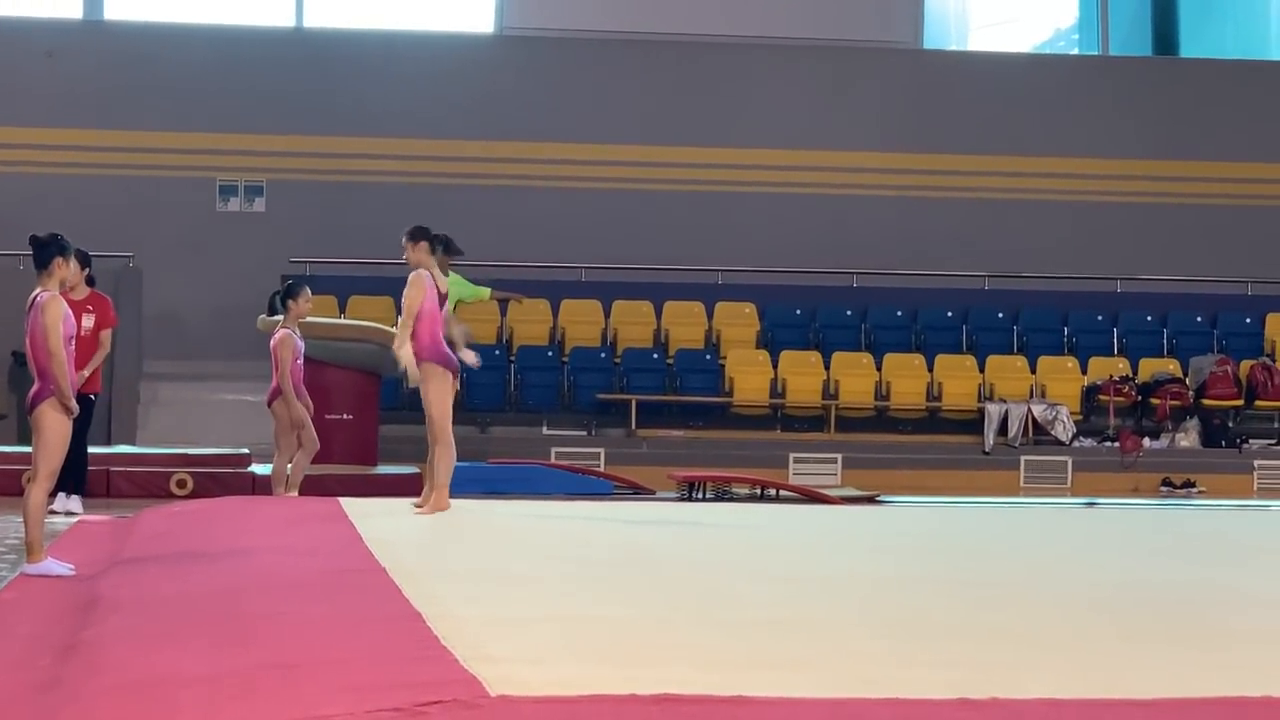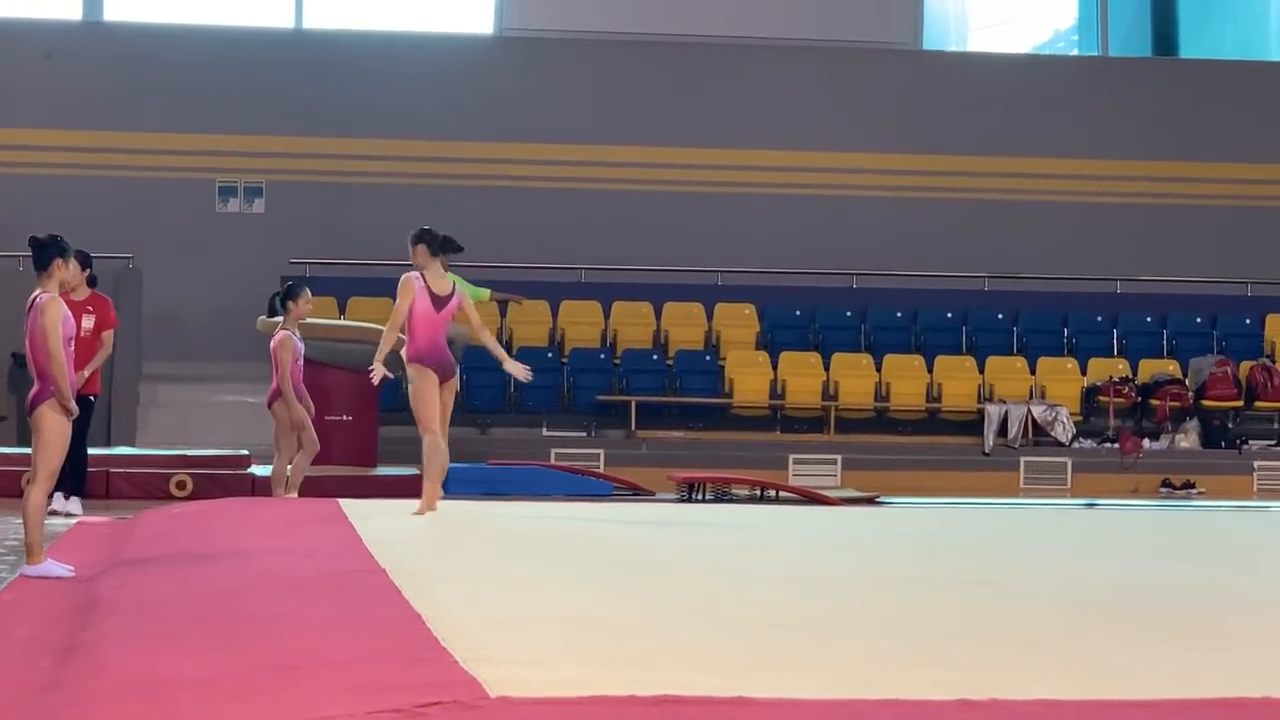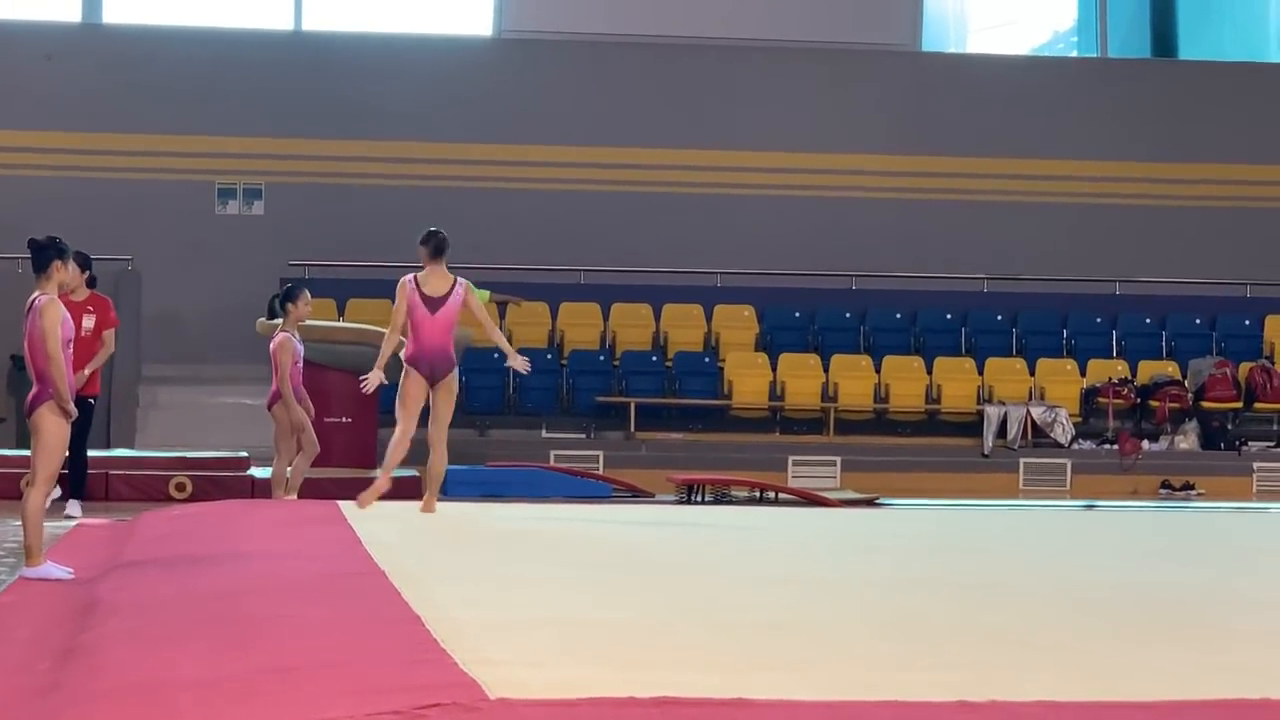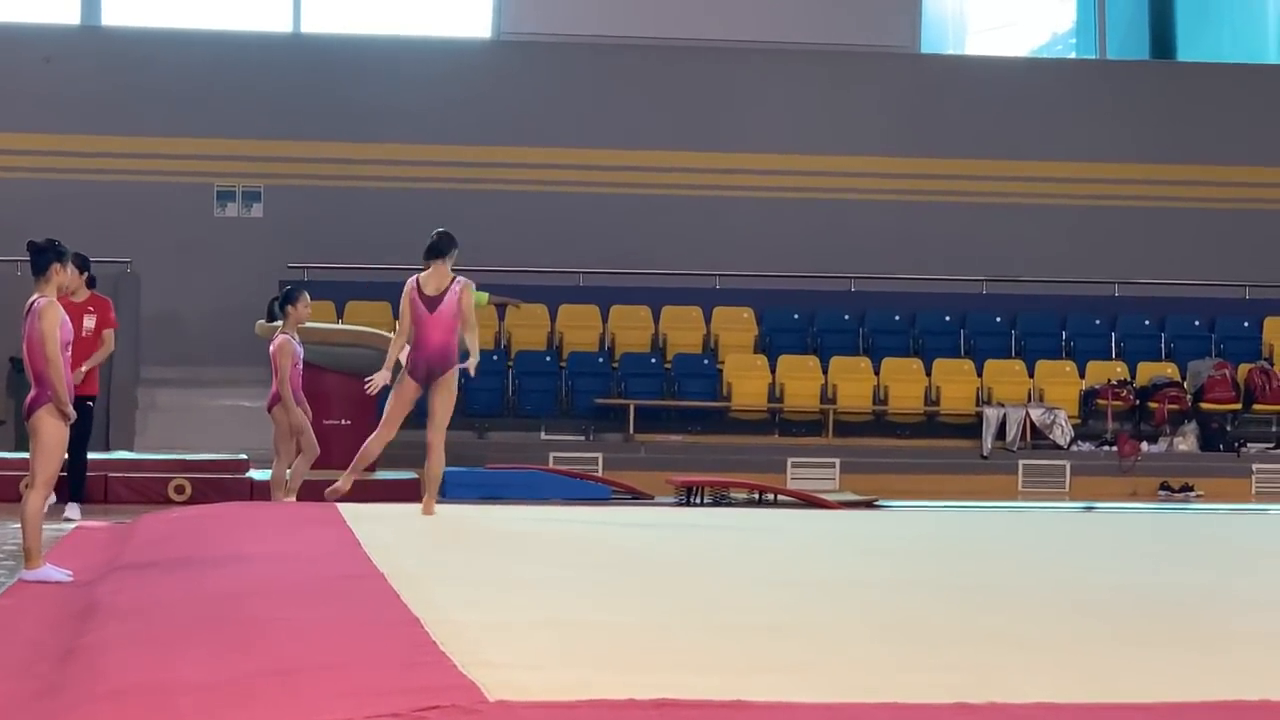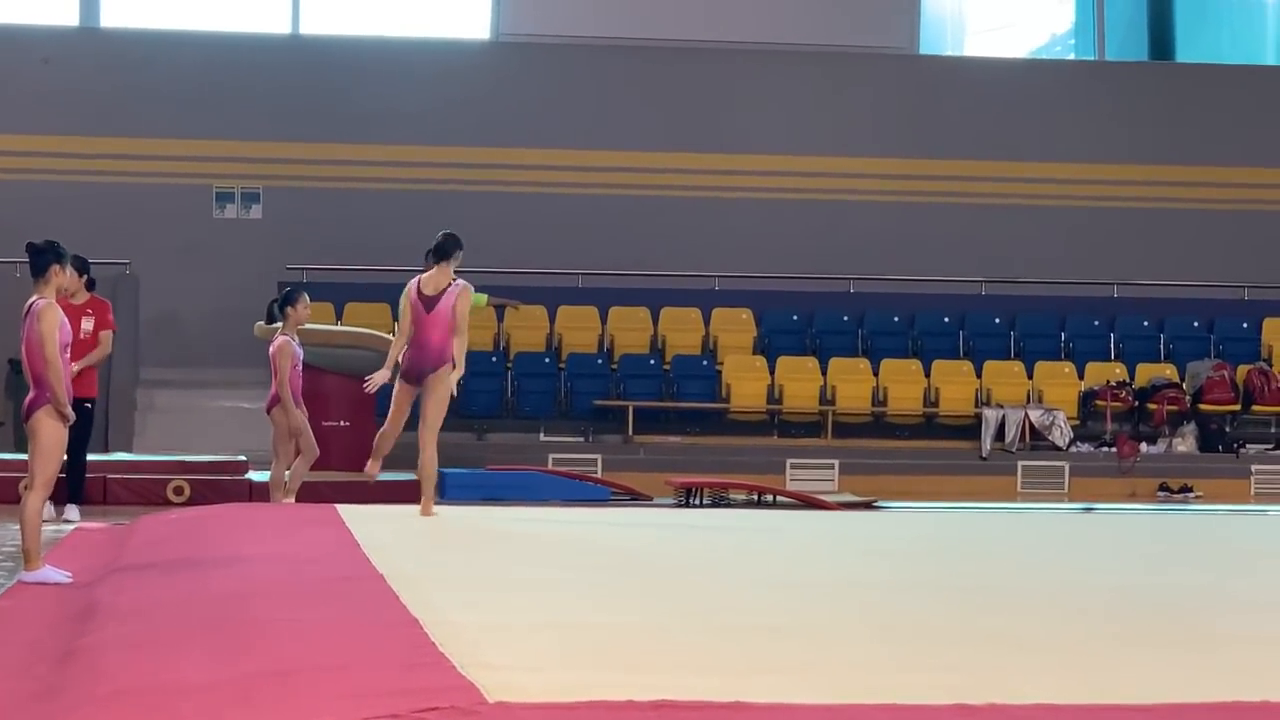
dt=0.1s
person 1, frame 1
left shoulder: (36, 299)
right shoulder: (53, 301)
left elbow: (33, 350)
right elbow: (56, 354)
right wrist: (69, 399)
left hip: (42, 396)
right hip: (52, 399)
left knee: (40, 481)
right knee: (43, 481)
left ankle: (37, 555)
right ankle: (35, 558)
person 1, frame 2
left shoulder: (35, 300)
right shoulder: (52, 302)
left elbow: (34, 351)
right elbow: (55, 355)
right wrist: (68, 400)
left hip: (42, 398)
right hip: (52, 401)
left knee: (39, 482)
right knee: (42, 482)
left ankle: (36, 556)
right ankle: (34, 559)
person 1, frame 3
left shoulder: (34, 302)
right shoulder: (51, 304)
left elbow: (33, 354)
right elbow: (54, 358)
right wrist: (67, 402)
left hip: (41, 400)
right hip: (51, 403)
left knee: (38, 484)
right knee: (41, 485)
left ankle: (36, 558)
right ankle: (34, 562)
person 1, frame 4
left shoulder: (33, 305)
right shoulder: (50, 307)
left elbow: (31, 357)
right elbow: (53, 360)
right wrist: (65, 405)
left hip: (39, 402)
right hip: (49, 405)
left knee: (38, 487)
right knee: (41, 487)
left ankle: (35, 561)
right ankle: (33, 564)
person 1, frame 5
left shoulder: (32, 306)
right shoulder: (49, 308)
left elbow: (30, 358)
right elbow: (52, 362)
right wrist: (64, 407)
left hip: (38, 403)
right hip: (48, 406)
left knee: (36, 488)
right knee: (39, 488)
left ankle: (34, 563)
right ankle: (32, 566)
person 2, frame 1
left shoulder: (417, 279)
right shoulder: (440, 280)
left elbow: (407, 319)
right elbow: (450, 323)
left wrist: (401, 348)
right wrist: (461, 348)
left hip: (431, 363)
right hip: (443, 361)
left knee: (440, 433)
right knee: (436, 434)
left ankle: (439, 496)
right ankle: (431, 494)
person 2, frame 2
left shoulder: (410, 281)
right shoulder: (457, 287)
left elbow: (395, 325)
right elbow: (479, 328)
left wrist: (378, 361)
right wrist: (506, 360)
left hip: (421, 364)
right hip: (447, 363)
left knee: (430, 432)
right knee: (438, 434)
left ankle: (431, 494)
right ankle: (432, 495)
person 2, frame 3
left shoulder: (407, 283)
right shoulder: (463, 287)
left elbow: (395, 330)
right elbow: (487, 325)
left wrist: (379, 367)
right wrist: (510, 354)
left hip: (417, 365)
right hip: (447, 365)
left knee: (404, 428)
right knee: (438, 437)
left ankle: (382, 480)
right ankle: (430, 499)
person 2, frame 4
left shoulder: (411, 285)
right shoulder: (464, 287)
left elbow: (403, 333)
right elbow: (470, 326)
left wrist: (386, 370)
right wrist: (474, 355)
left hip: (416, 364)
right hip: (442, 365)
left knee: (386, 429)
right knee: (436, 440)
left ankle: (348, 478)
right ankle: (428, 503)
person 2, frame 5
left shoulder: (413, 285)
right shoulder: (462, 289)
left elbow: (403, 332)
right elbow: (460, 332)
left wrist: (388, 368)
right wrist: (458, 369)
left hip: (410, 363)
right hip: (437, 366)
left knee: (393, 424)
right knee: (427, 439)
left ankle: (374, 464)
right ankle: (427, 503)
person 3, frame 1
left shoulder: (101, 303)
left elbow: (105, 346)
left wrist: (84, 373)
left hip: (86, 384)
left knee: (77, 440)
left ankle: (76, 496)
right ankle: (61, 493)
person 3, frame 2
left shoulder: (102, 303)
left elbow: (107, 346)
left wrist: (85, 373)
left hip: (85, 386)
left knee: (77, 441)
left ankle: (75, 498)
right ankle: (58, 494)
person 3, frame 3
left shoulder: (102, 304)
left elbow: (109, 346)
left wrist: (85, 372)
left hip: (85, 387)
left knee: (77, 443)
left ankle: (74, 500)
right ankle: (51, 485)
person 3, frame 4
left shoulder: (102, 305)
right shoulder: (56, 304)
left elbow: (108, 345)
left wrist: (83, 370)
left hip: (84, 389)
left knee: (77, 447)
left ankle: (74, 503)
person 3, frame 5
left shoulder: (101, 307)
right shoulder: (56, 306)
left elbow: (105, 347)
left wrist: (76, 367)
left hip: (83, 390)
left knee: (76, 449)
left ankle: (73, 504)
right ankle: (44, 502)
person 4, frame 1
left shoulder: (293, 332)
right shoulder: (285, 336)
right elbow: (283, 374)
left wrist: (305, 398)
right wrist: (294, 407)
left hip: (292, 397)
right hip: (284, 398)
left knee: (311, 445)
right knee: (285, 452)
left ankle: (291, 491)
person 4, frame 2
left shoulder: (293, 333)
right shoulder: (285, 337)
right elbow: (283, 376)
left wrist: (306, 399)
right wrist: (294, 408)
left hip: (292, 399)
right hip: (284, 400)
left knee: (311, 446)
right knee: (285, 454)
left ankle: (291, 492)
right ankle: (279, 500)
person 4, frame 3
left shoulder: (293, 335)
right shoulder: (285, 339)
right elbow: (283, 379)
left wrist: (306, 401)
right wrist: (294, 411)
left hip: (292, 400)
right hip: (284, 402)
left knee: (311, 448)
right knee: (284, 456)
left ankle: (290, 494)
right ankle: (278, 502)
person 4, frame 4
left shoulder: (292, 337)
right shoulder: (284, 341)
right elbow: (282, 380)
left wrist: (304, 405)
right wrist: (293, 413)
left hip: (291, 403)
right hip: (284, 404)
left knee: (311, 450)
right knee: (284, 458)
left ankle: (289, 496)
person 4, frame 5
left shoulder: (292, 339)
right shoulder: (284, 343)
right elbow: (282, 382)
left wrist: (300, 408)
right wrist: (292, 415)
left hip: (290, 404)
right hip: (283, 405)
left knee: (310, 452)
right knee: (283, 459)
left ankle: (288, 497)
